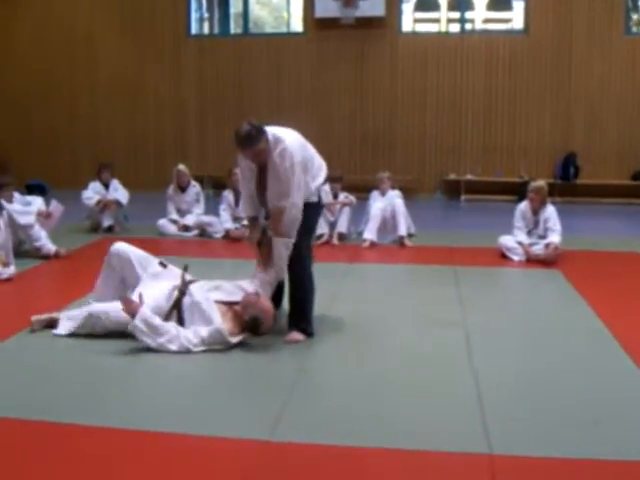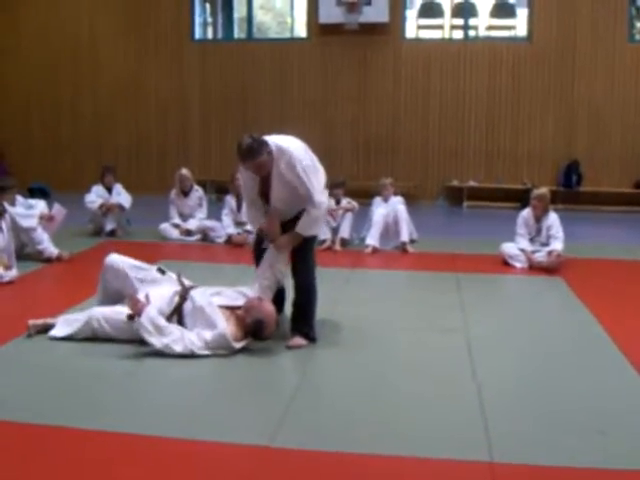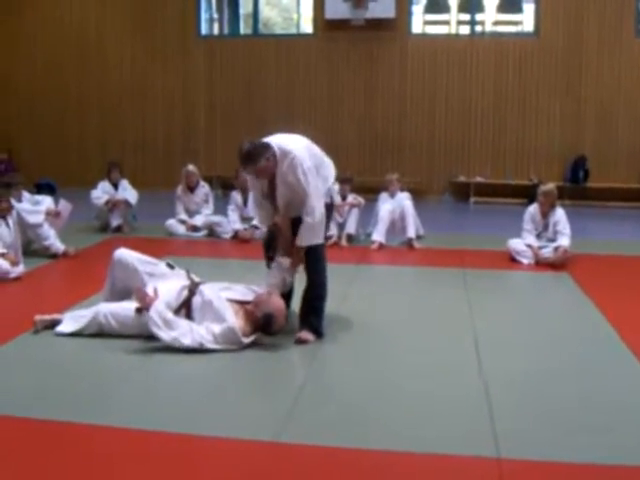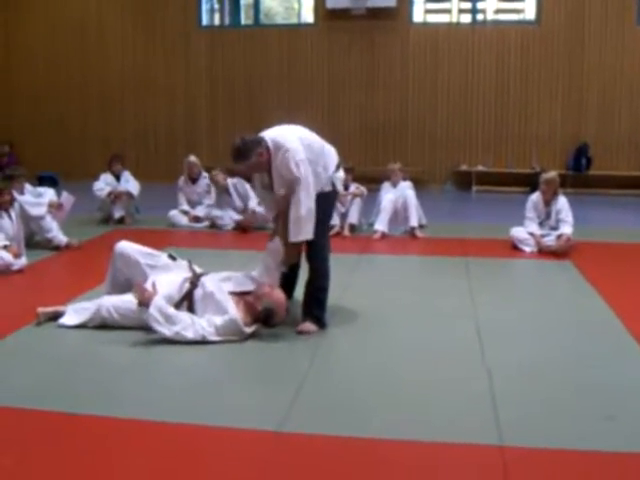
dt=0.5s
person 1, frame 1
left shoulder: (221, 333)
right shoulder: (249, 293)
left elbow: (177, 339)
right elbow: (268, 275)
left wrist: (139, 315)
left hip: (165, 310)
right hip: (179, 282)
left knee: (96, 314)
right knee: (119, 251)
left ankle: (57, 320)
right ankle: (105, 305)
person 1, frame 2
left shoulder: (223, 336)
right shoulder: (253, 300)
left elbow: (179, 342)
right elbow: (268, 278)
left wrist: (144, 314)
left hip: (162, 315)
right hip: (180, 288)
left knee: (95, 319)
right knee: (112, 263)
left ankle: (54, 323)
right ankle: (111, 310)
person 1, frame 3
left shoulder: (233, 331)
right shoulder: (259, 297)
left elbow: (186, 335)
left wrist: (152, 308)
left hip: (168, 308)
right hip: (186, 283)
left knee: (102, 315)
right knee: (121, 258)
left ankle: (60, 319)
right ankle: (116, 305)
person 1, frame 4
left shoulder: (234, 322)
right shoulder: (260, 283)
left elbow: (189, 329)
right elbow: (272, 262)
left wrist: (152, 304)
left hip: (172, 301)
left knee: (103, 308)
right knee: (123, 251)
left ankle: (63, 311)
right ankle: (117, 298)
person 2, frame 1
left shoulder: (288, 147)
right shoulder: (248, 153)
left elbow: (294, 202)
right elbow: (247, 189)
left wrist: (279, 236)
right wrist: (253, 221)
left hip: (306, 196)
right hip: (277, 201)
left knee: (297, 256)
left ankle: (301, 325)
right ankle: (271, 303)
person 2, frame 2
left shoulder: (293, 155)
right shoulder: (250, 163)
left elbow: (319, 203)
right elbow: (251, 200)
left wrist: (293, 237)
right wrist: (264, 227)
left hip: (304, 206)
right hip: (275, 209)
left knee: (302, 263)
right knee: (262, 253)
left ankle: (304, 330)
person 2, frame 3
left shoulder: (296, 158)
right shoulder: (258, 164)
left elbow: (314, 211)
right elbow: (261, 202)
left wrist: (299, 251)
right wrist: (278, 233)
left hip: (318, 195)
right hip: (285, 200)
left knee: (313, 257)
right knee: (273, 248)
left ankle: (311, 325)
person 2, frame 4
left shoulder: (290, 152)
right shoulder: (257, 152)
left elbow: (304, 204)
right elbow: (265, 193)
left wrist: (294, 244)
right wrist: (279, 223)
left hip: (322, 180)
right hip: (293, 187)
left knee: (316, 247)
right knee: (281, 241)
left ankle: (314, 316)
